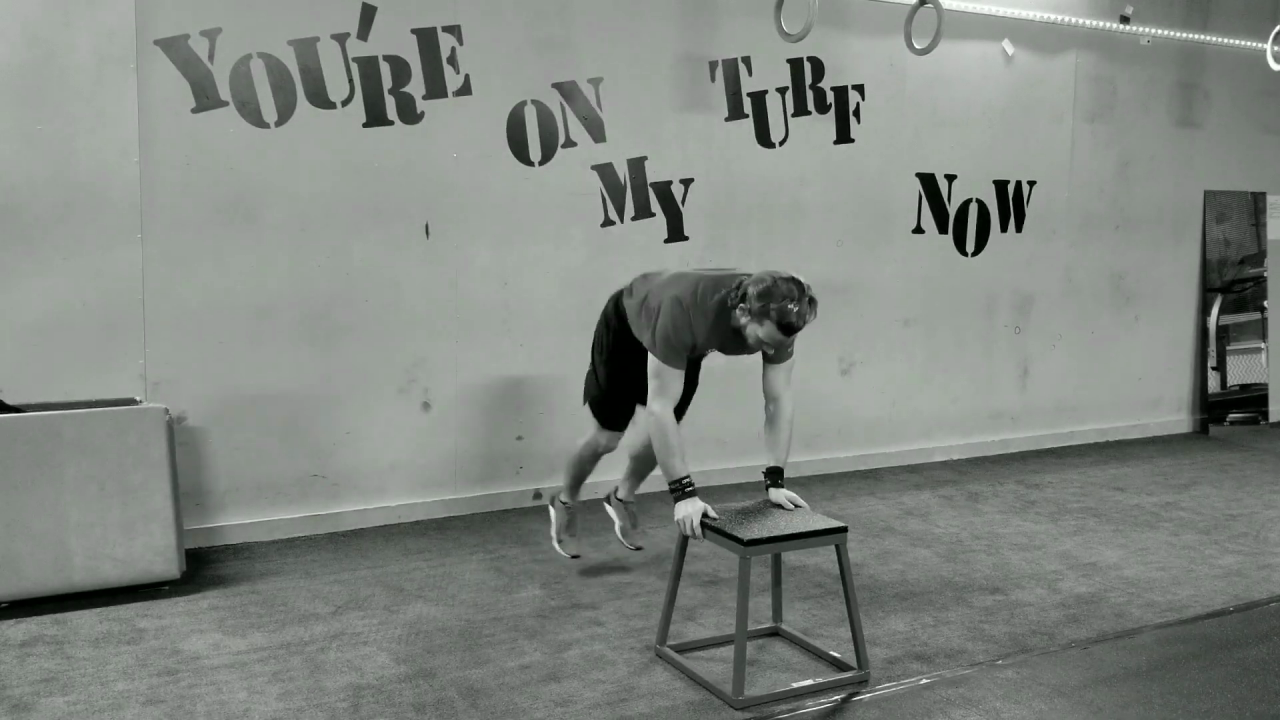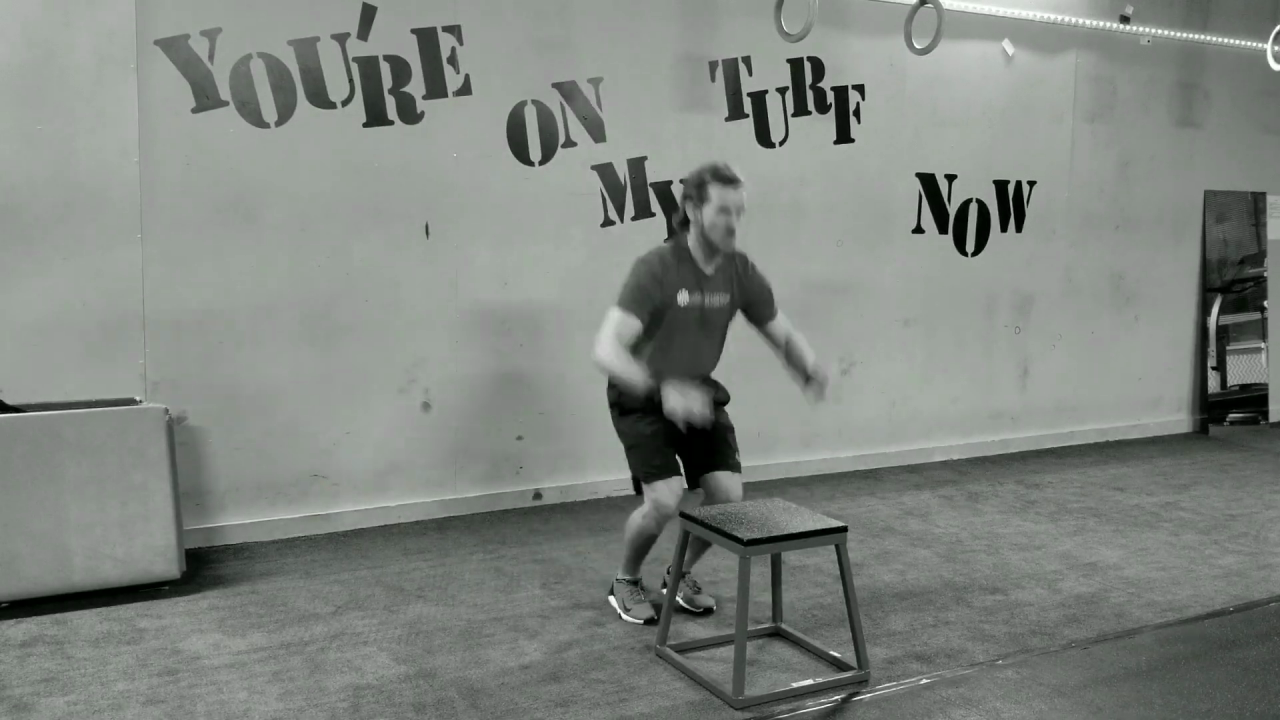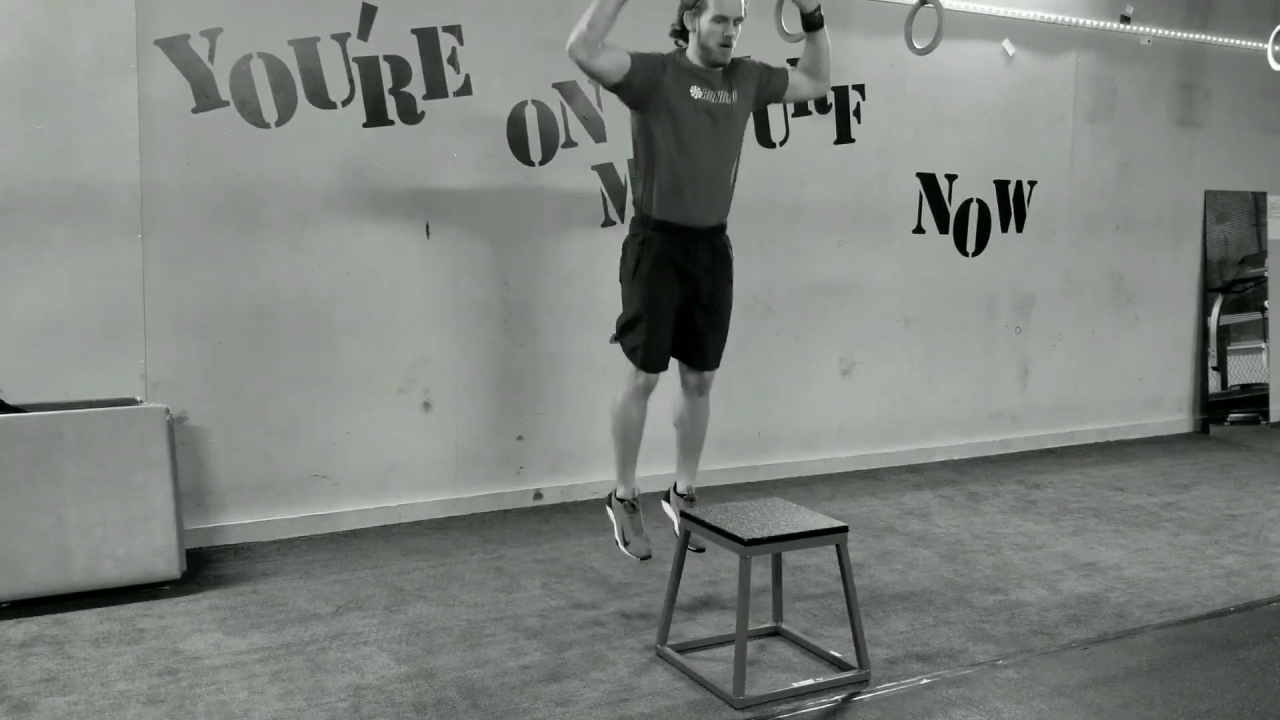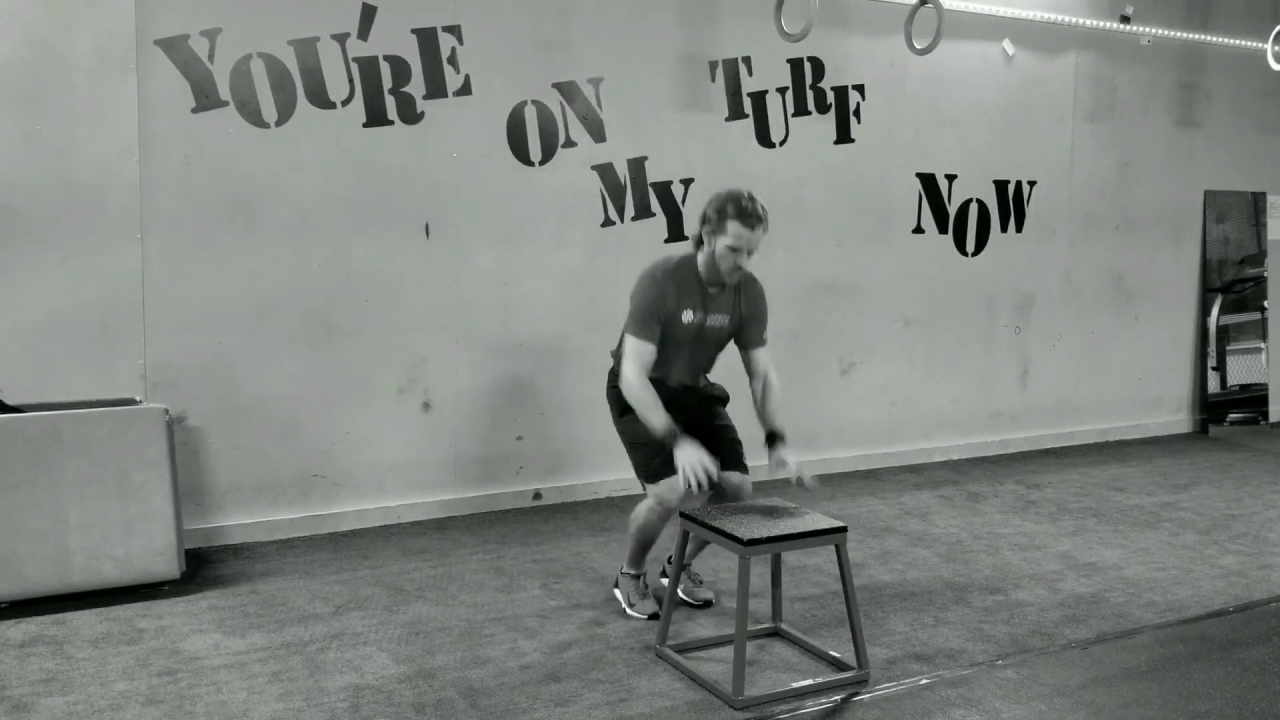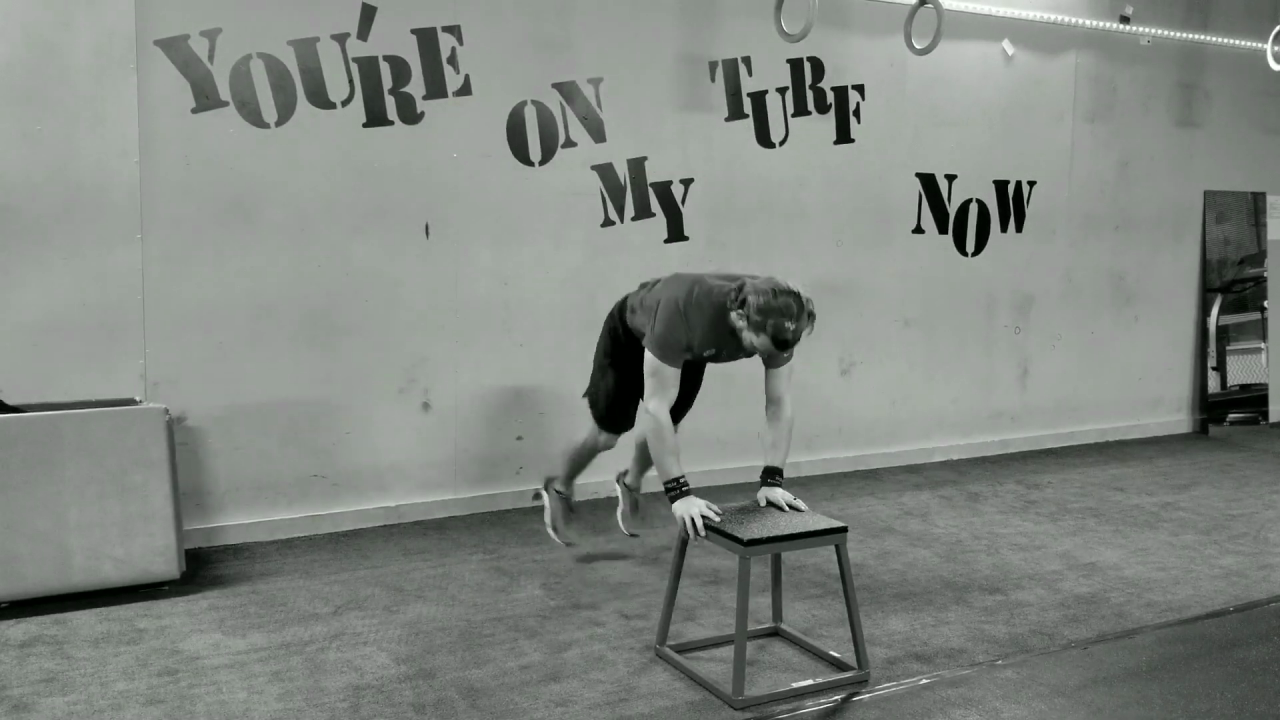
dt=0.4s
person 1, frame 1
left shoulder: (779, 320)
right shoulder: (685, 308)
left elbow: (779, 401)
right elbow: (659, 407)
left wrist: (775, 480)
right wrist: (684, 493)
right hip: (627, 327)
left knee: (663, 438)
right knee: (606, 438)
left ankle: (622, 498)
right ankle: (565, 503)
person 1, frame 2
left shoulder: (742, 273)
right shoulder: (654, 270)
left elbow: (782, 335)
right elbow: (605, 350)
left wrist: (807, 368)
right wrist: (661, 391)
left hip: (699, 391)
right hip: (641, 397)
left knee: (728, 496)
right knee: (663, 502)
left ankle: (680, 576)
right ankle: (626, 581)
person 1, frame 3
left shoulder: (746, 77)
right shoulder: (655, 72)
left elbow: (817, 84)
right elbow: (581, 51)
left hip: (713, 250)
right hip: (657, 247)
left knee: (699, 383)
right knee: (642, 379)
left ankle: (684, 493)
right ankle: (624, 498)
person 1, frame 4
left shoulder: (748, 292)
right shoulder: (659, 283)
left elbow: (761, 374)
right elbow: (632, 377)
left wrist: (776, 441)
right wrist: (677, 442)
left hip: (694, 389)
right hip: (641, 392)
left knee: (736, 487)
right knee: (668, 494)
left ankle: (680, 566)
right ankle: (631, 576)
person 1, frame 5
left shoulder: (771, 323)
right shoulder: (684, 309)
left elbow: (780, 403)
right elbow: (655, 405)
left wrist: (773, 480)
right wrist: (679, 493)
right hip: (631, 335)
left knee: (666, 428)
right knee: (605, 435)
left ankle: (630, 484)
right ankle: (559, 490)
